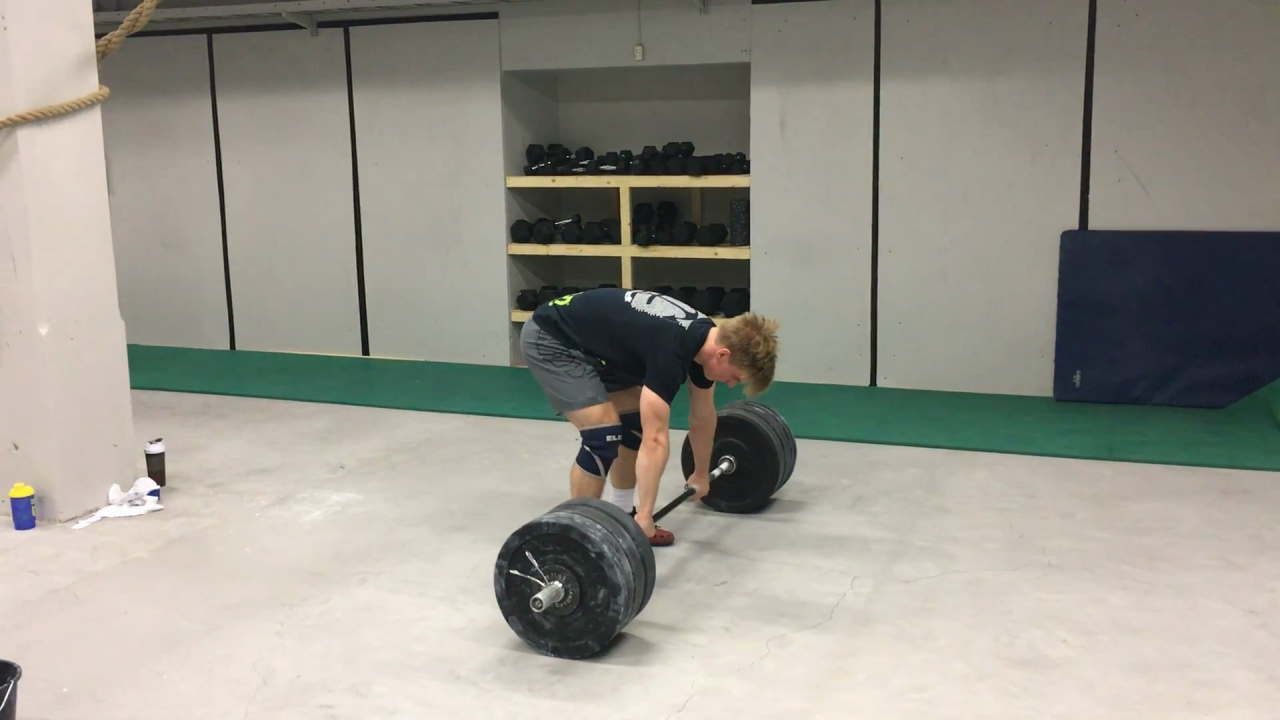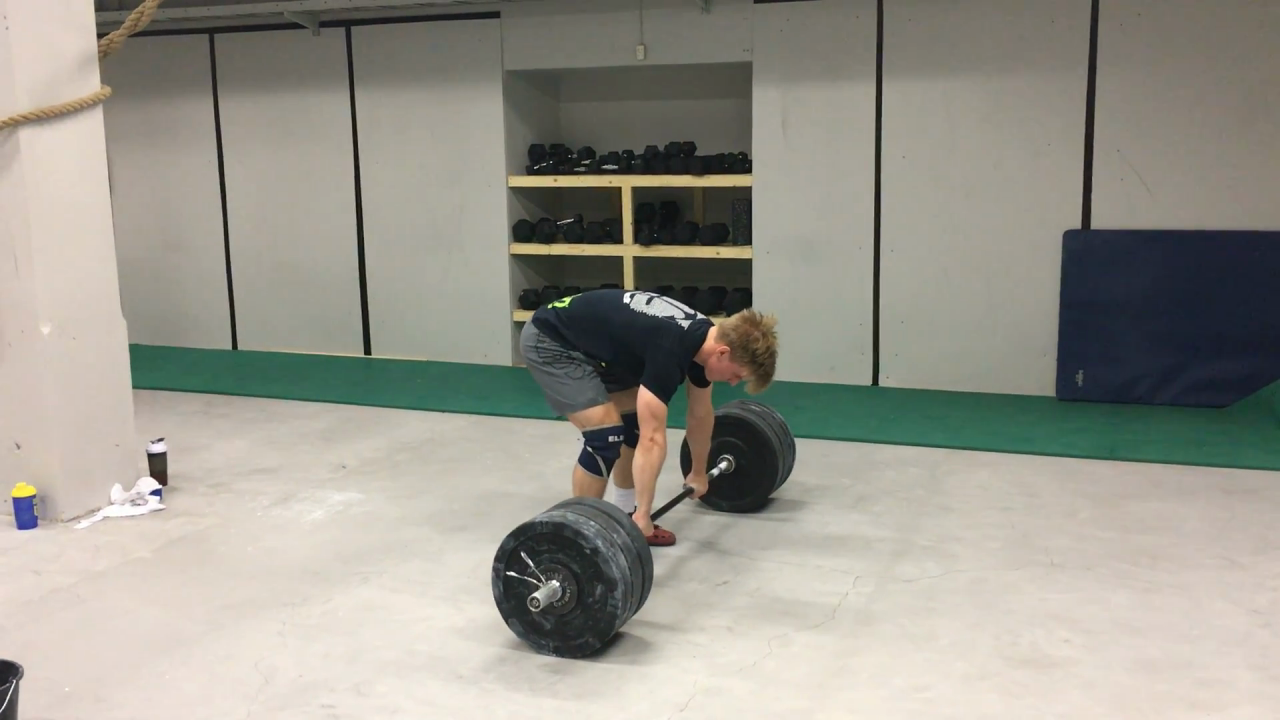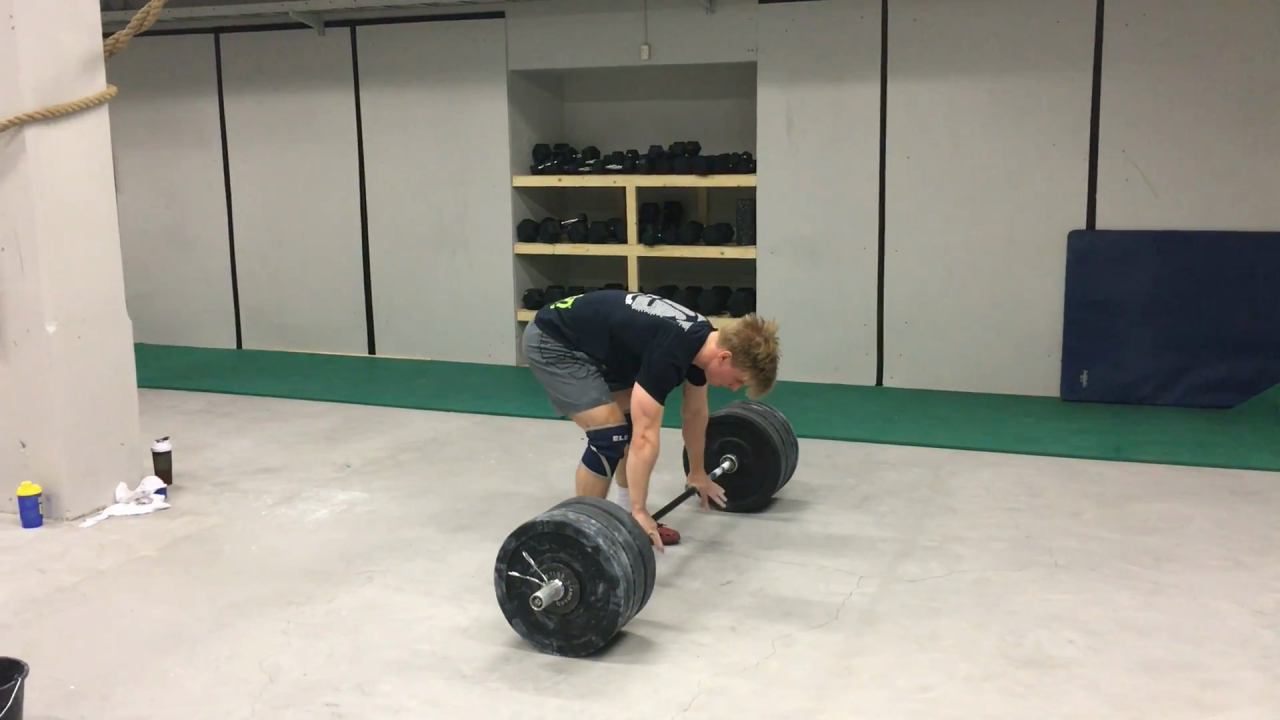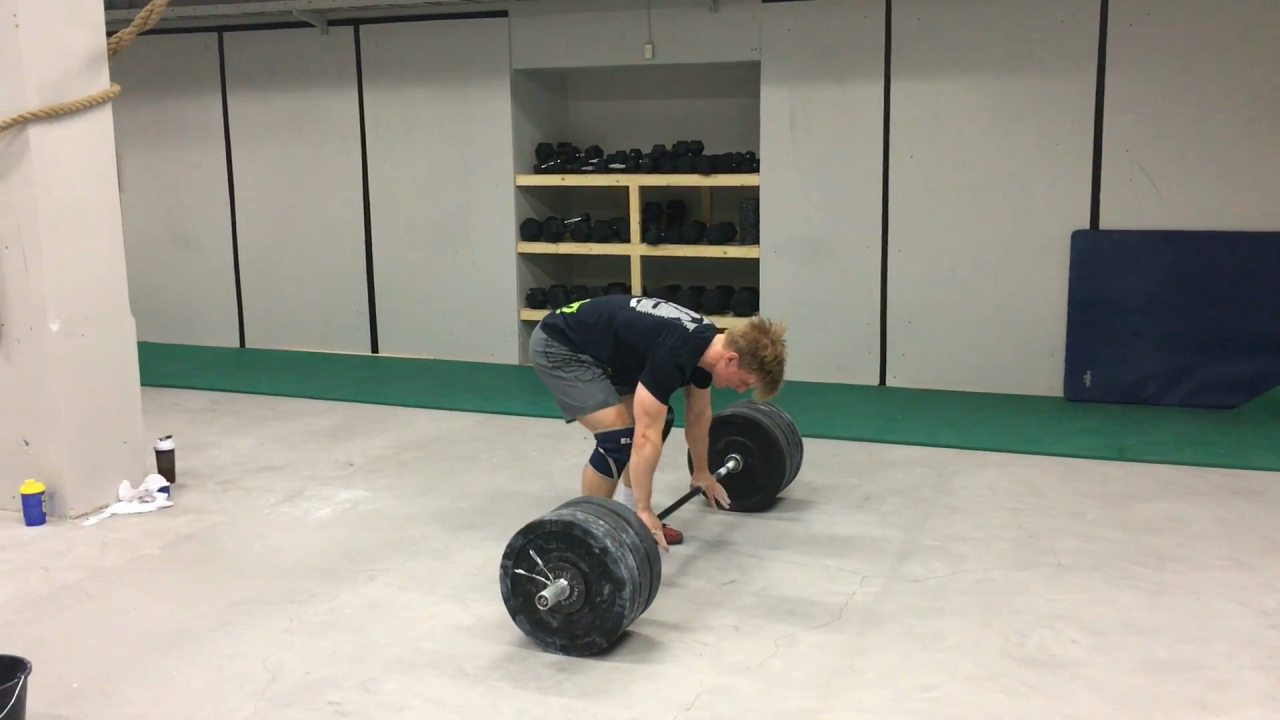
dt=0.3s
person 1, frame 1
left shoulder: (706, 338)
right shoulder: (671, 352)
left elbow: (703, 415)
right elbow: (655, 439)
left wrist: (701, 474)
right wrist: (645, 516)
left hip: (590, 338)
right hip: (550, 339)
left knee: (636, 423)
right knee: (603, 434)
person 1, frame 2
left shoulder: (704, 337)
right shoulder: (669, 351)
left elbow: (700, 415)
right elbow: (652, 439)
left wrist: (699, 473)
right wrist: (642, 515)
left hip: (589, 338)
right hip: (550, 341)
left knee: (637, 423)
right knee: (605, 436)
person 1, frame 3
left shoulder: (702, 341)
right shoulder: (668, 353)
left elbow: (694, 412)
right elbow: (645, 438)
left wrist: (697, 472)
right wrist: (640, 512)
left hip: (591, 340)
right hip: (551, 341)
left knee: (640, 421)
right knee: (609, 435)
person 1, frame 4
left shoulder: (708, 343)
right shoulder: (673, 354)
left elbow: (698, 414)
right elbow: (646, 437)
left wrist: (702, 472)
right wrist: (644, 510)
left hip: (597, 345)
right hip: (558, 347)
left knee: (655, 421)
right knee: (618, 436)
